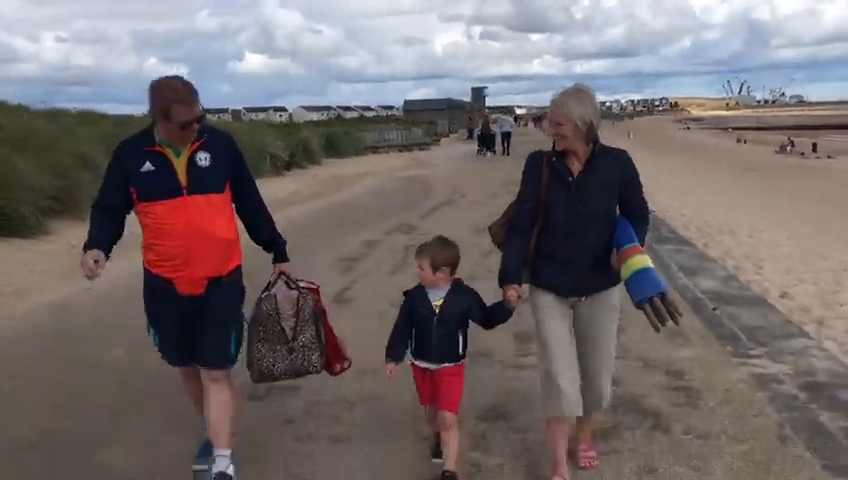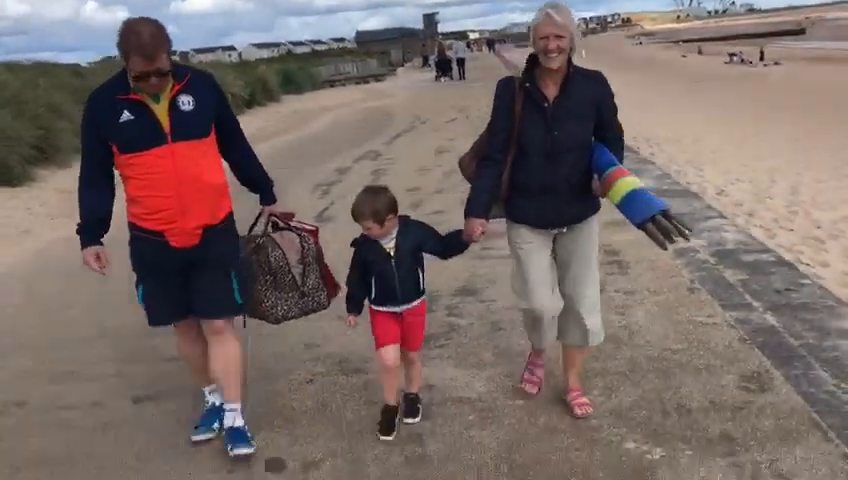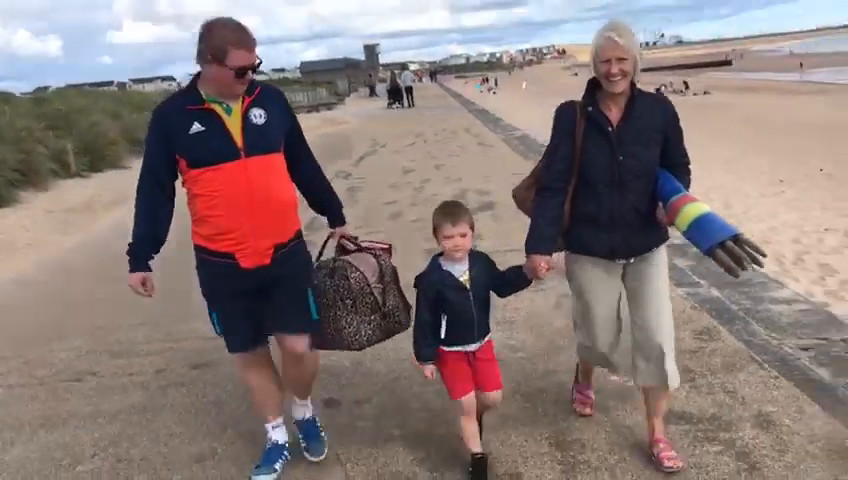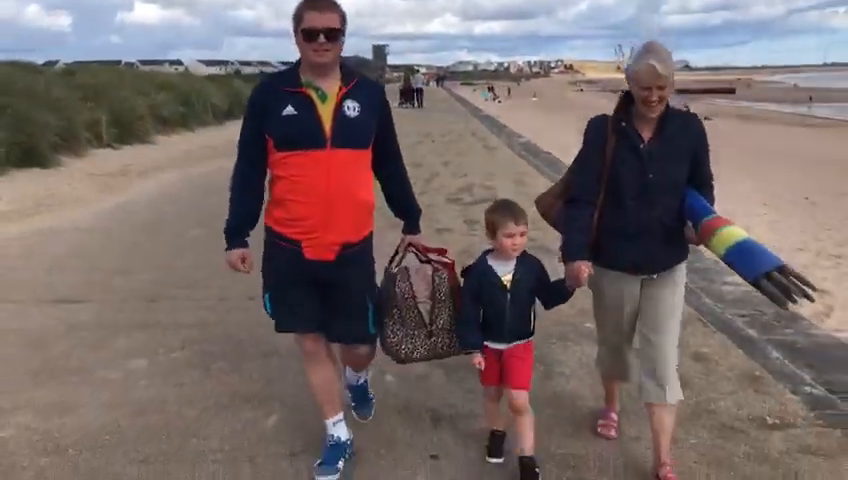
dt=1s
person 1, frame 1
left shoulder: (221, 146)
right shoulder: (131, 155)
left elbow: (250, 204)
right elbow: (109, 209)
left wrist: (277, 252)
right wrist: (96, 246)
left hip: (221, 282)
right hip: (165, 286)
left knee: (216, 374)
right knee: (188, 368)
right ankle: (213, 434)
person 1, frame 2
left shoulder: (202, 87)
right shoulder: (104, 104)
left elbow: (235, 145)
right elbow: (95, 174)
left wrist: (266, 195)
right wrist: (92, 235)
left hip: (215, 231)
right hip: (153, 240)
left knee: (220, 325)
right knee: (185, 325)
left ankle: (234, 423)
right ankle: (213, 401)
person 1, frame 3
left shoulder: (271, 101)
right shoulder: (172, 117)
left elbow: (304, 165)
right elbow: (155, 191)
left wrist: (335, 216)
right wrist: (141, 257)
left hip: (285, 252)
right hip: (221, 263)
left knee: (297, 347)
right knee: (248, 353)
left ankle: (304, 413)
right ankle: (276, 435)
person 1, frame 4
left shoulder: (368, 94)
right shoulder: (269, 95)
left elbow: (389, 164)
right elbow: (248, 170)
left wrist: (410, 221)
right wrist: (237, 235)
left hip: (351, 248)
right hip: (288, 249)
left knee: (359, 345)
right knee: (311, 342)
left ankle: (357, 376)
right ankle: (336, 431)
person 2, frame 1
left shoulder: (617, 163)
right shoulder: (539, 165)
left elbow: (638, 216)
right elbow: (520, 224)
right wrist: (510, 277)
left hip: (600, 287)
right hip: (549, 287)
left knee: (595, 369)
right knee: (558, 373)
left ankle: (584, 435)
person 2, frame 2
left shoulder: (593, 86)
right shoulder: (512, 91)
left elbow: (612, 142)
right elbow: (493, 153)
right wrist: (477, 211)
left hip: (580, 216)
right hip: (526, 219)
left knee: (581, 303)
right knee: (538, 304)
left ankle: (573, 383)
right ankle: (537, 355)
person 2, frame 3
left shoulder: (658, 110)
right shoulder: (571, 117)
left elbow: (679, 169)
right elbow: (552, 185)
right wrist: (539, 246)
left hip: (647, 246)
right hip: (589, 250)
left knee: (656, 339)
right knee: (598, 336)
left ankle: (656, 434)
right ankle: (583, 376)
person 2, frame 4
left shoulder: (688, 130)
right shoulder: (603, 131)
left elbow: (701, 187)
right elbow: (581, 196)
right wrist: (575, 253)
left hip: (668, 263)
right hip: (612, 262)
left knee: (661, 356)
right knee: (614, 341)
right ankle: (610, 404)
person 3, frame 1
left shoulder: (464, 296)
right shoulder: (415, 297)
left elbow: (486, 318)
right elbow: (402, 328)
left wrist: (506, 305)
right wrist: (393, 357)
left hip: (451, 367)
right hip: (421, 366)
left knee: (448, 418)
right knee: (431, 411)
right ankle: (440, 436)
person 3, frame 2
left shoulder: (415, 232)
right shoulder: (364, 247)
left elbow: (443, 247)
right elbow: (357, 279)
left wrist: (465, 236)
right wrist: (353, 309)
left hip: (414, 307)
right hip: (382, 311)
left knee: (411, 357)
right knee: (388, 361)
left ankle: (412, 397)
right ankle: (390, 408)
person 3, frame 3
left shoulder: (482, 264)
right shoulder: (432, 278)
left elbow: (502, 285)
right elbow: (424, 321)
left wrist: (527, 273)
right wrist: (425, 358)
left hip: (482, 344)
right hip: (449, 351)
left knee: (493, 398)
right knee: (466, 405)
left ankle: (475, 413)
right ankle: (477, 456)
person 3, frame 4
left shoulder: (532, 267)
right shoulder: (478, 272)
left elbow: (549, 298)
right elbow: (468, 312)
left wrist: (569, 283)
right wrist: (473, 347)
left hip: (520, 345)
right hip: (488, 345)
left knee: (519, 401)
right knee: (492, 394)
right ankle: (495, 432)
